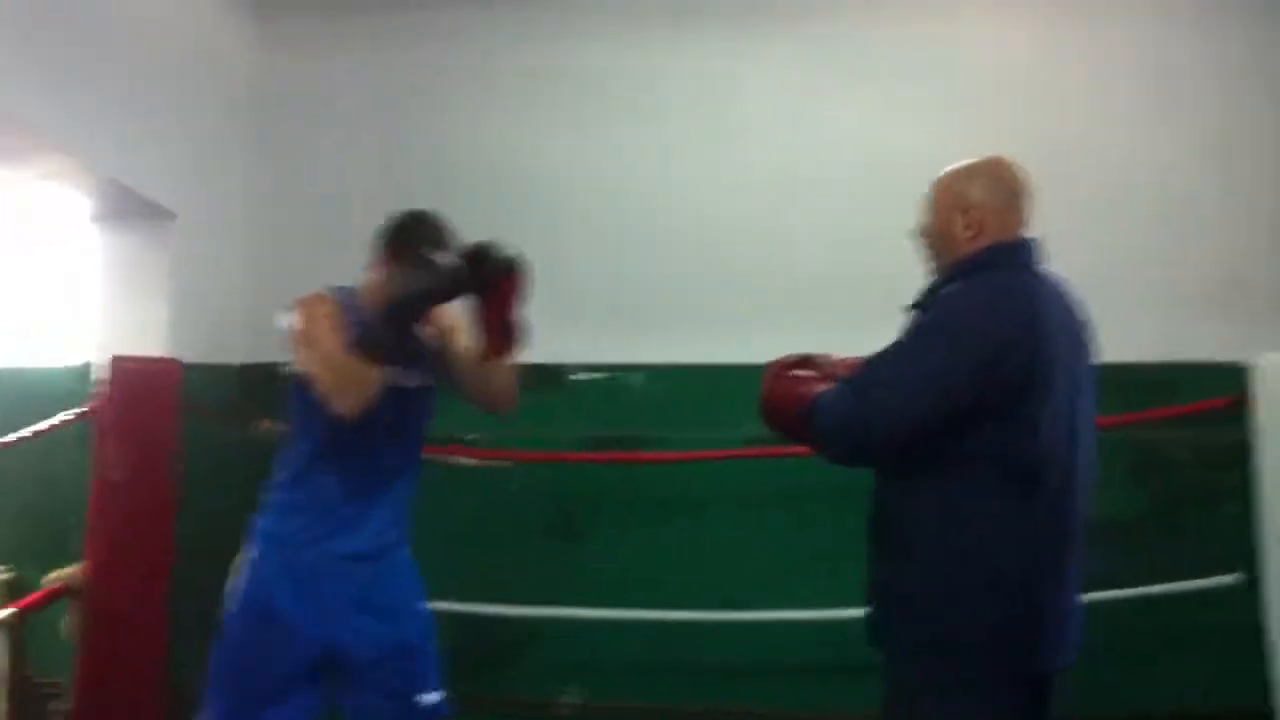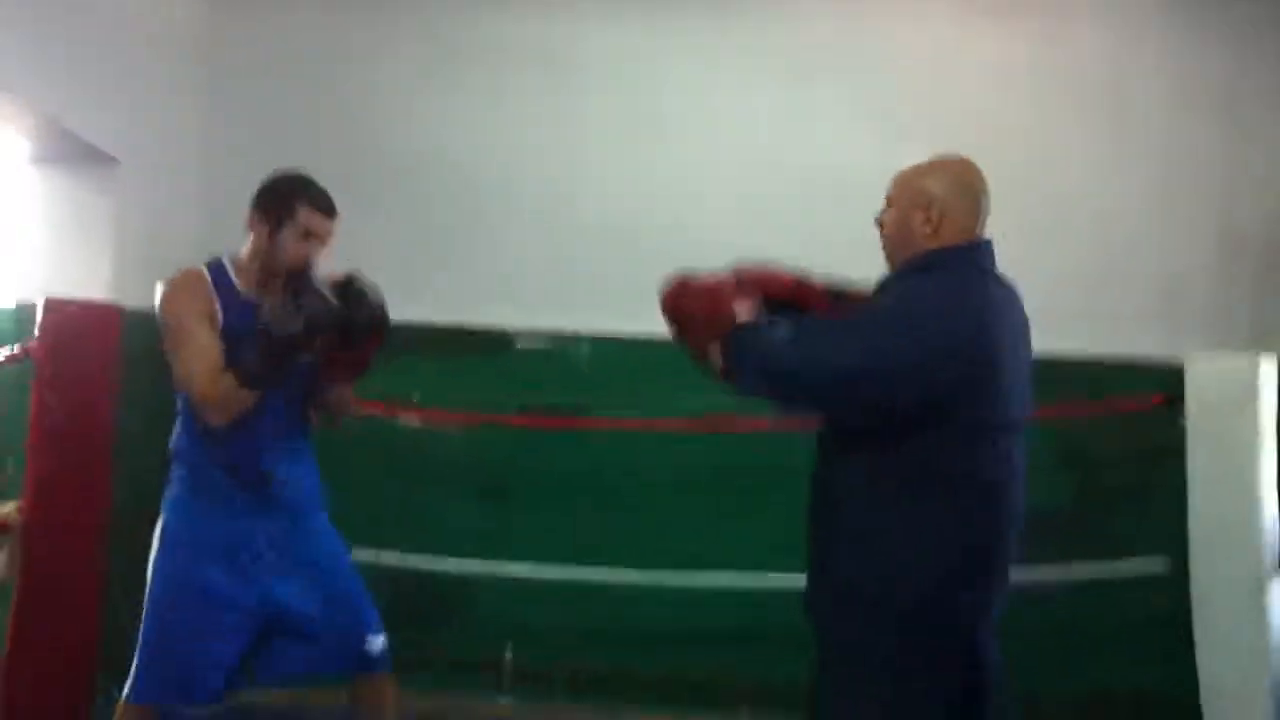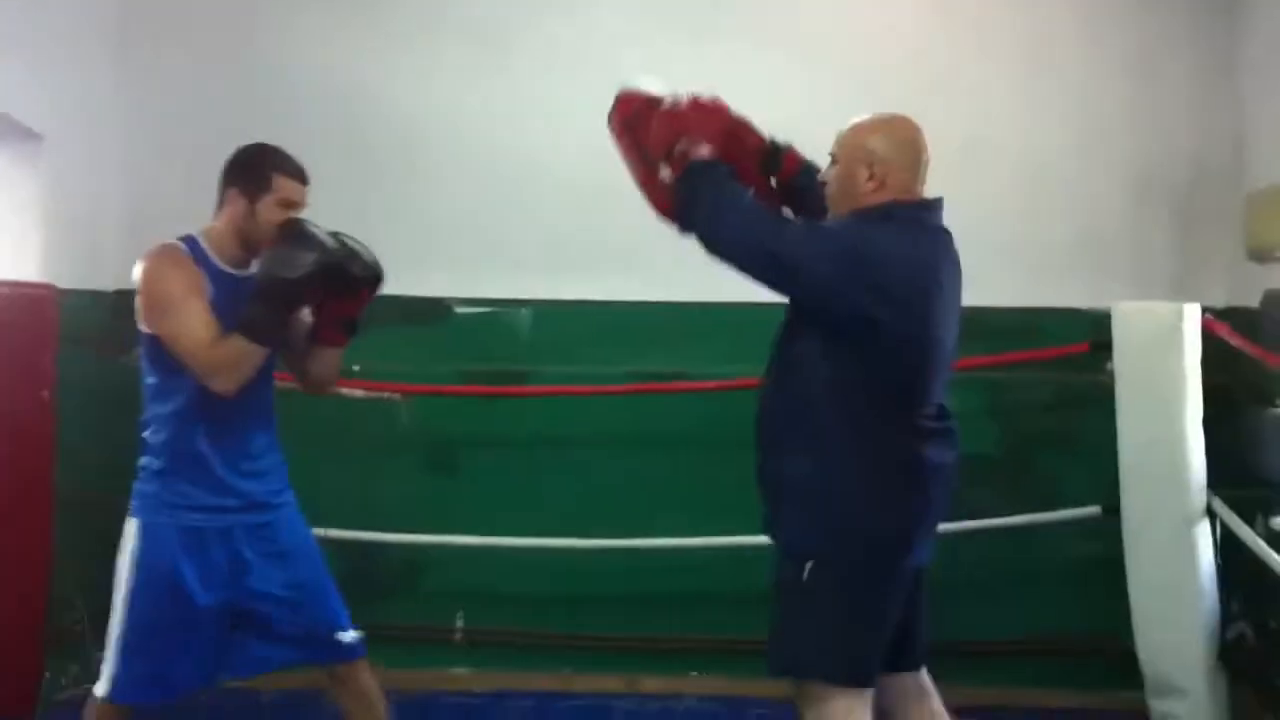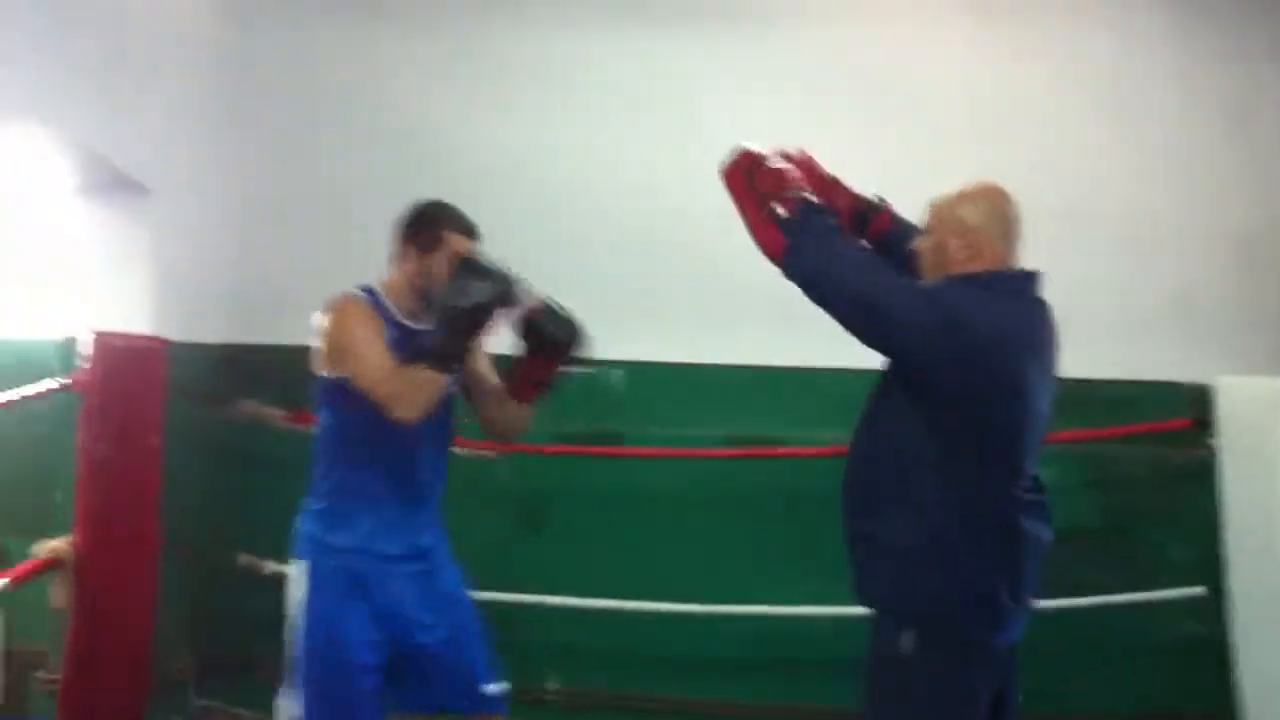
dt=0.3s
person 1, frame 1
left shoulder: (974, 310)
right shoulder: (1051, 305)
left elbow: (864, 424)
left wrist: (810, 399)
right wrist: (850, 381)
left hip: (959, 600)
right hip: (1027, 586)
person 1, frame 2
left shoulder: (929, 307)
right shoulder: (985, 300)
left elbow: (812, 368)
right elbow: (860, 353)
left wrist: (741, 327)
left hip: (902, 576)
right hip: (954, 566)
person 1, frame 3
left shoulder: (871, 256)
right shoulder: (915, 244)
left elbow: (755, 237)
right elbow: (818, 202)
left wrist: (692, 160)
right wrist: (766, 155)
left hip: (849, 510)
right hip: (883, 500)
person 1, frame 4
left shoulder: (965, 323)
right shoulder: (1012, 312)
left elbow: (854, 285)
right elbow: (904, 270)
left wrist: (795, 205)
right wrist: (852, 209)
left hip: (939, 584)
right hip: (981, 574)
person 2, frame 1
left shoulder: (439, 326)
right shoulder: (322, 313)
left elbow: (499, 399)
right elbow: (346, 397)
left wrist: (499, 311)
right wrist: (401, 315)
left hip: (379, 554)
right hip: (294, 544)
person 2, frame 2
left shoulder: (314, 304)
right shoulder: (190, 292)
left elbow: (331, 405)
right elbow: (214, 406)
left wrist: (351, 348)
right wrist: (277, 344)
left hip: (294, 515)
right hip: (206, 519)
left knee: (369, 659)
person 2, frame 3
left shoulder: (279, 271)
right shoulder: (167, 269)
left elbow: (319, 376)
right elbow: (221, 373)
left wrist: (340, 307)
right wrist: (277, 299)
left hip: (262, 503)
right hip: (176, 510)
left knee: (344, 650)
person 2, frame 4
left shoulder: (454, 323)
right shoulder: (349, 316)
left elbow: (506, 426)
right elbow: (404, 404)
left wrist: (540, 361)
right wrist: (456, 329)
left hip: (419, 555)
right hip: (342, 554)
